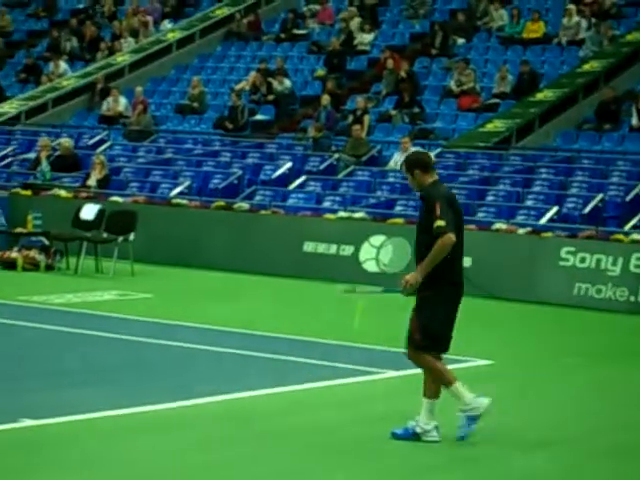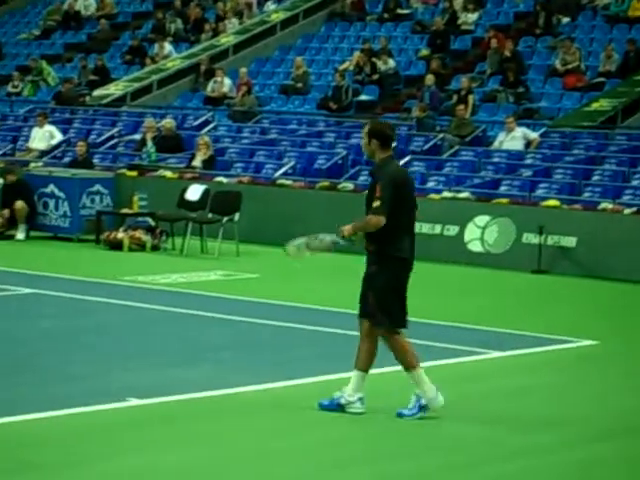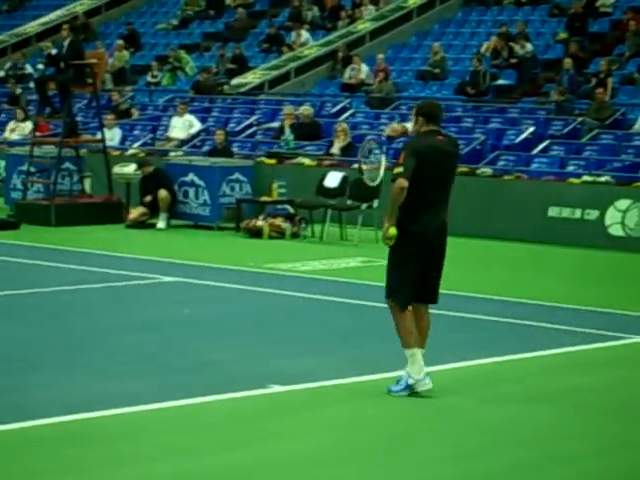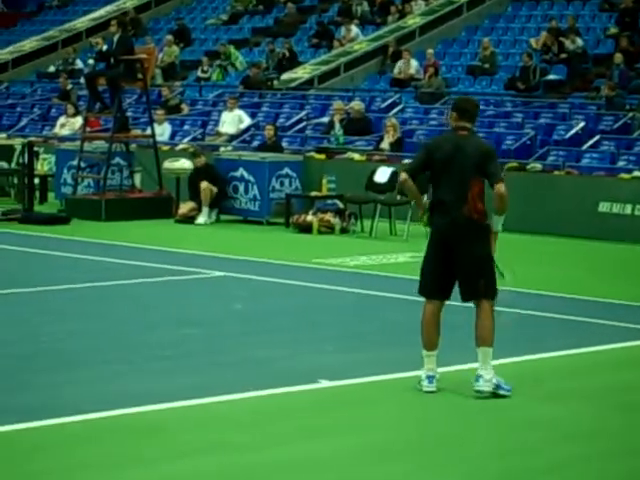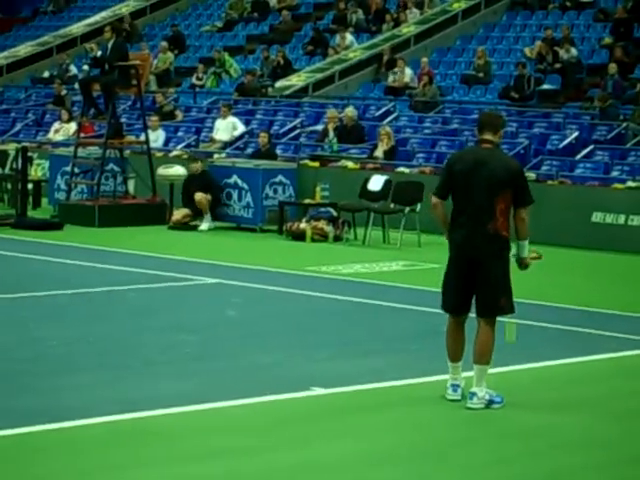
dt=1s
person 1, frame 1
left shoulder: (436, 197)
right shoulder: (442, 195)
left elbow: (447, 239)
left wrist: (419, 272)
right wrist: (422, 277)
left hip: (439, 287)
right hip: (440, 284)
left knee: (417, 351)
right knee: (427, 352)
left ankle: (470, 402)
right ankle: (426, 424)
person 1, frame 2
left shoulder: (386, 175)
right shoulder: (395, 171)
left elbow: (377, 219)
right elbow: (406, 213)
left wrist: (354, 228)
right wrist: (362, 228)
left hip: (389, 262)
right hip: (386, 259)
left knee: (388, 330)
right knee: (368, 325)
left ankle: (428, 394)
right ankle: (352, 395)
person 1, frame 3
left shoulder: (414, 146)
right shoulder: (451, 146)
left elbow: (402, 184)
left wrist: (390, 217)
left hip: (411, 231)
right hip: (437, 233)
left knee: (398, 302)
right knee: (421, 303)
left ankle: (418, 375)
right ankle: (414, 371)
person 1, frame 4
left shoulder: (434, 145)
right shoulder: (483, 149)
left elbow: (404, 178)
right elbow: (500, 190)
left wrist: (423, 205)
right wrist: (496, 227)
left hip: (441, 230)
right hip: (472, 231)
left knee: (433, 302)
right knee: (484, 302)
left ankle: (429, 373)
right ankle: (485, 375)
person 1, frame 5
left shoulder: (457, 160)
right shoulder: (511, 166)
left elbow: (436, 202)
right elbow: (521, 215)
left wrist: (449, 235)
right wrist: (523, 251)
left hip: (461, 246)
right hip: (492, 248)
left knee: (456, 316)
right knee: (486, 319)
left ankle: (454, 382)
right ankle: (478, 391)
